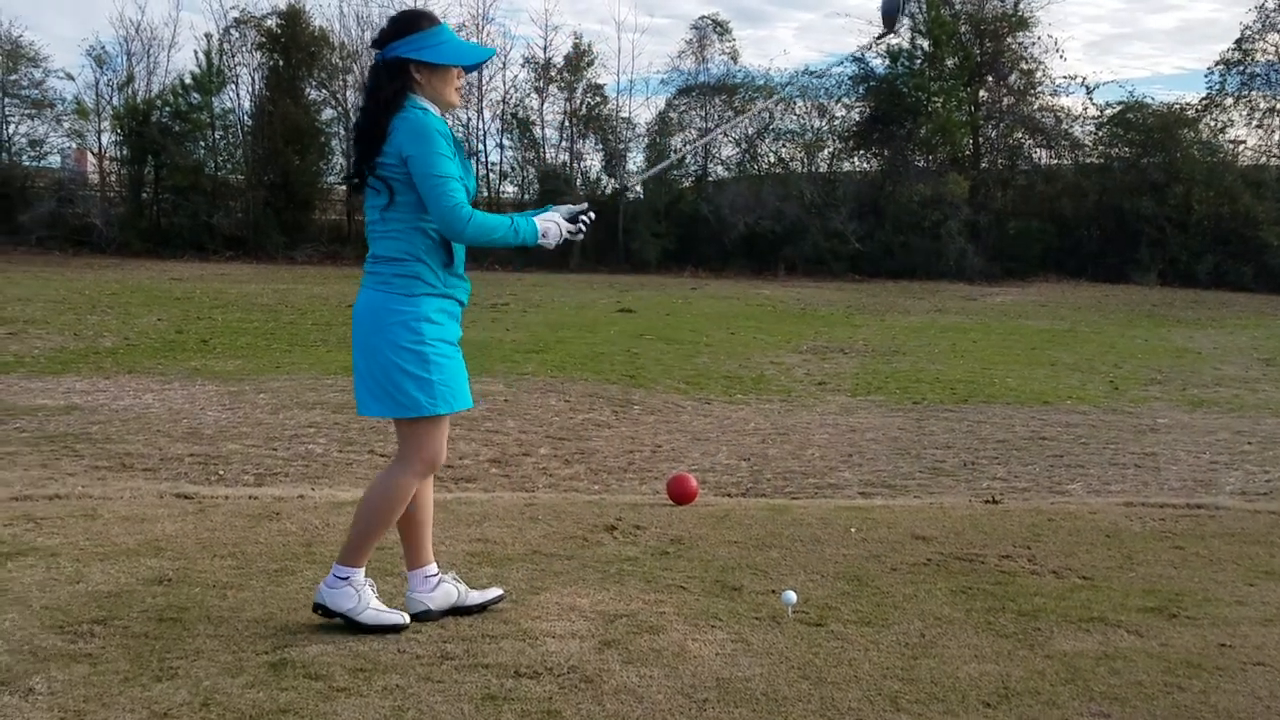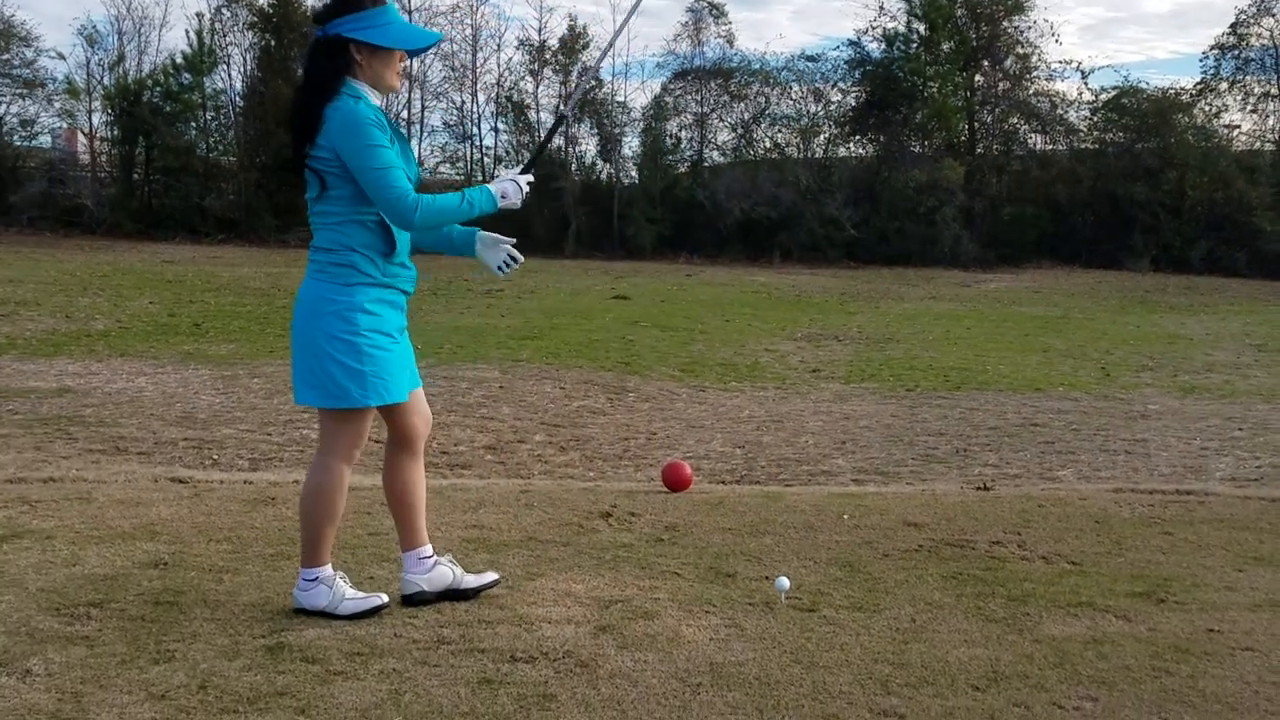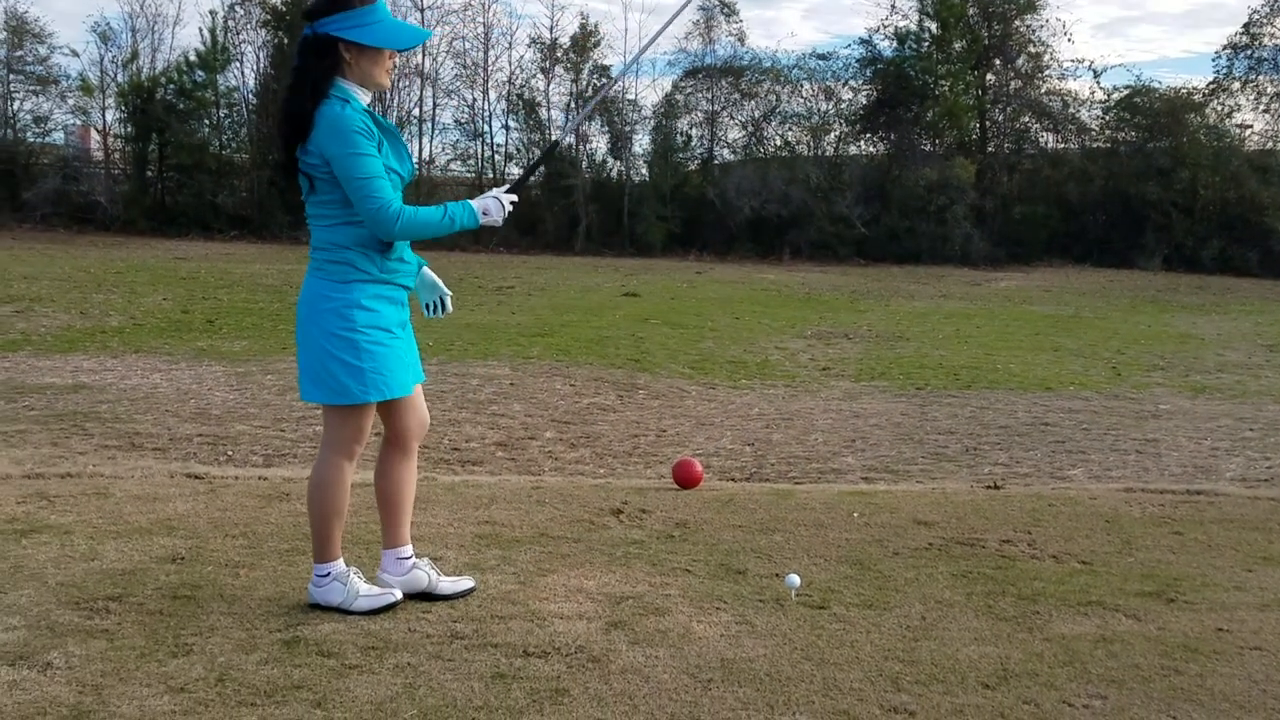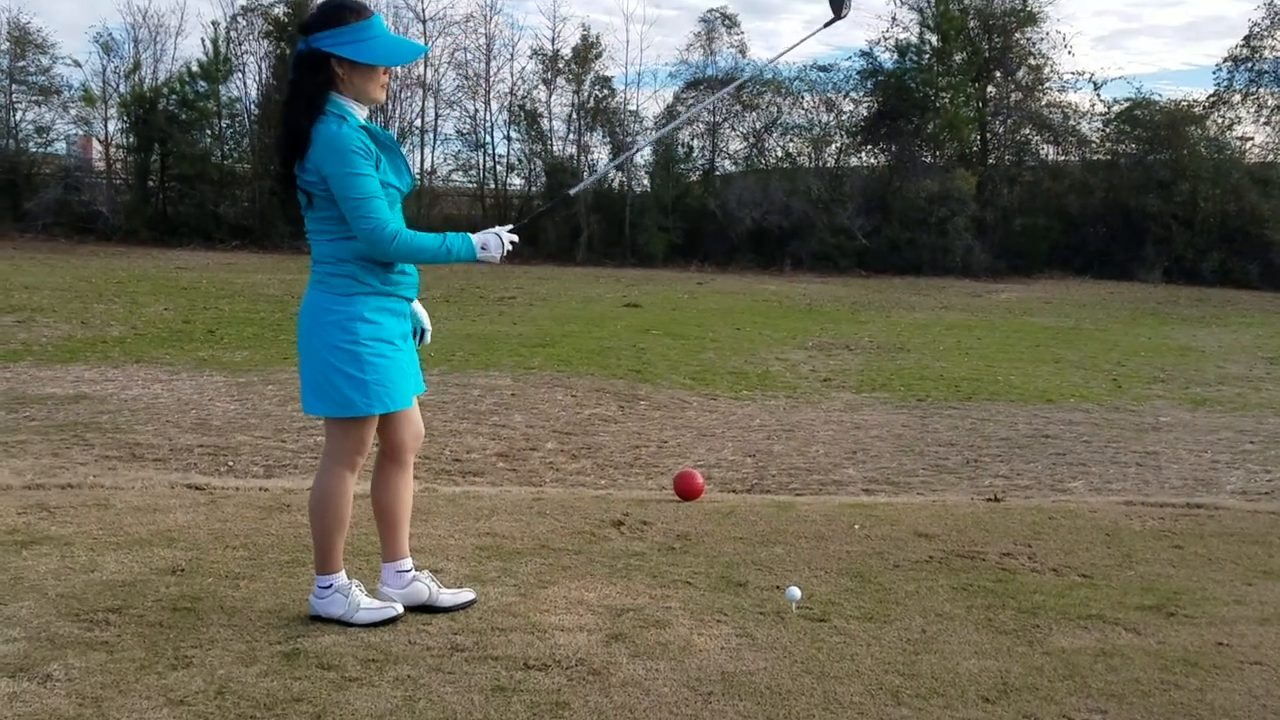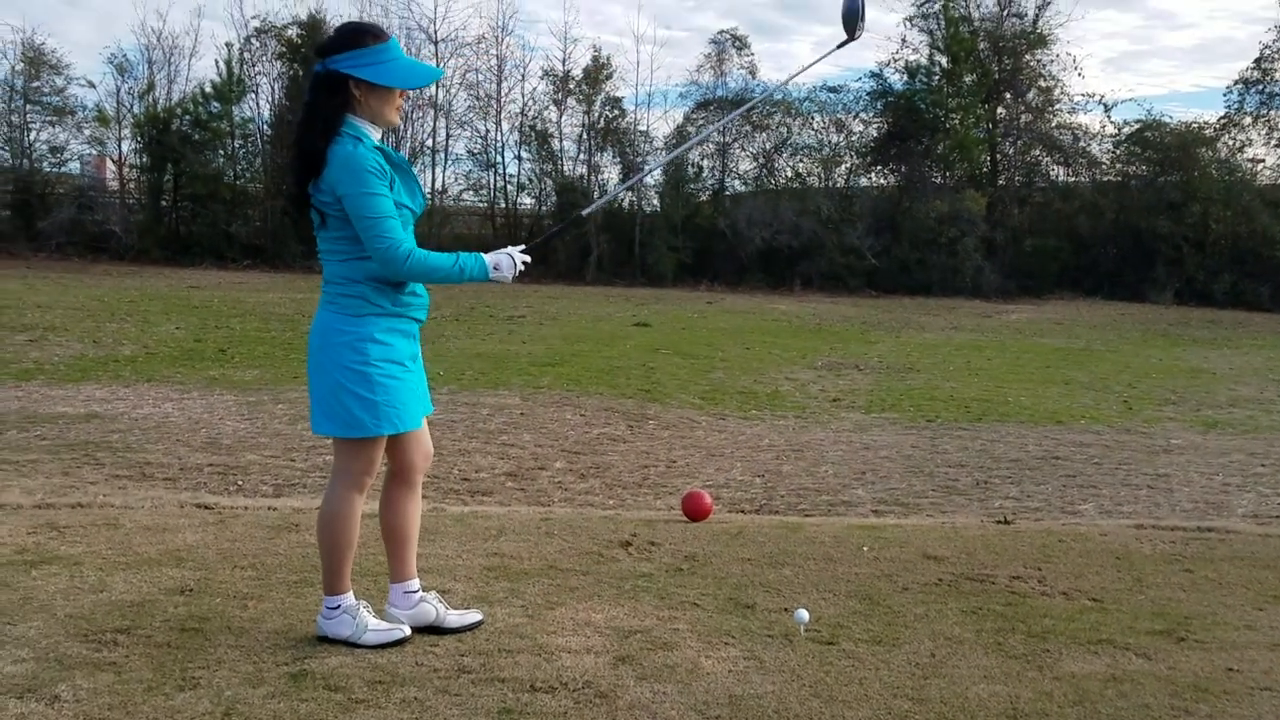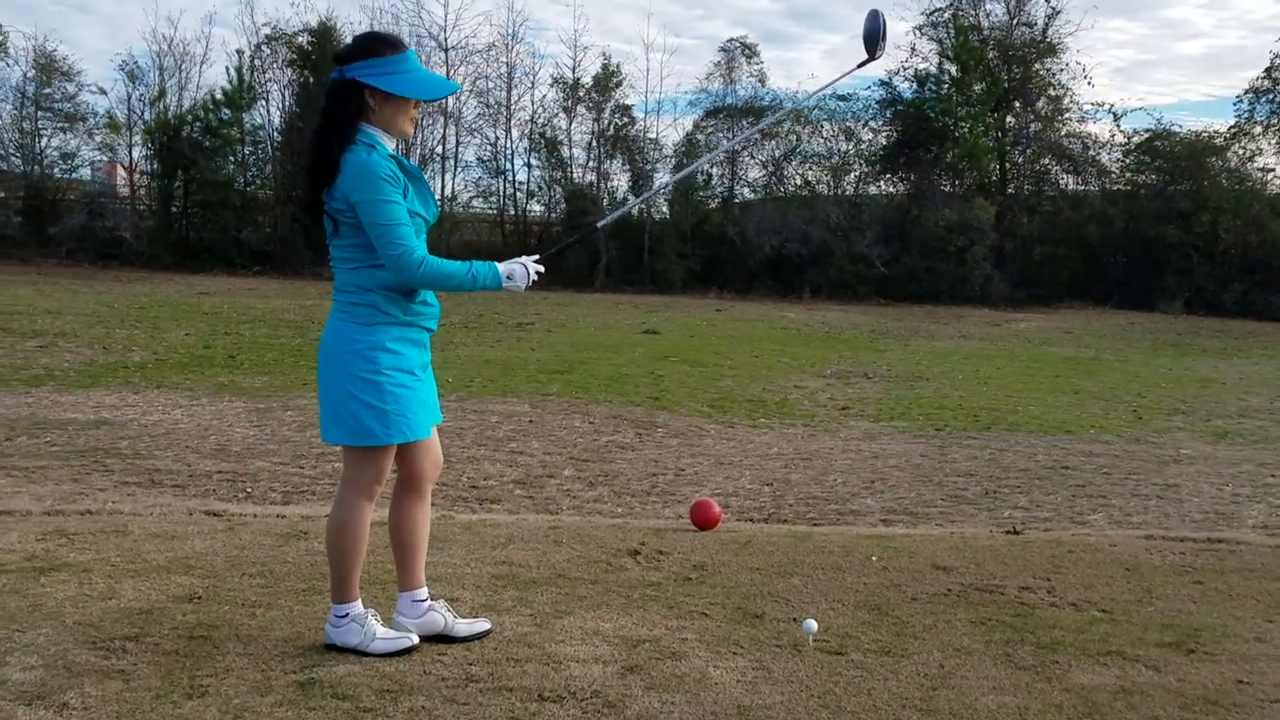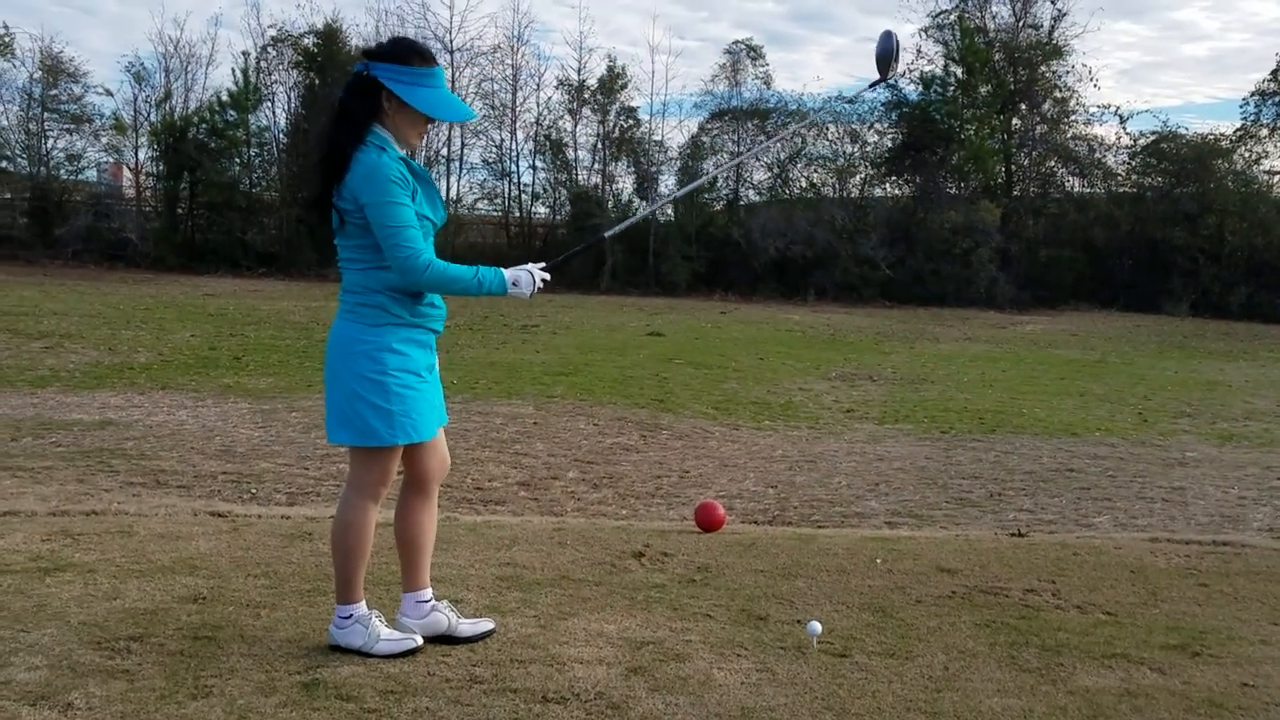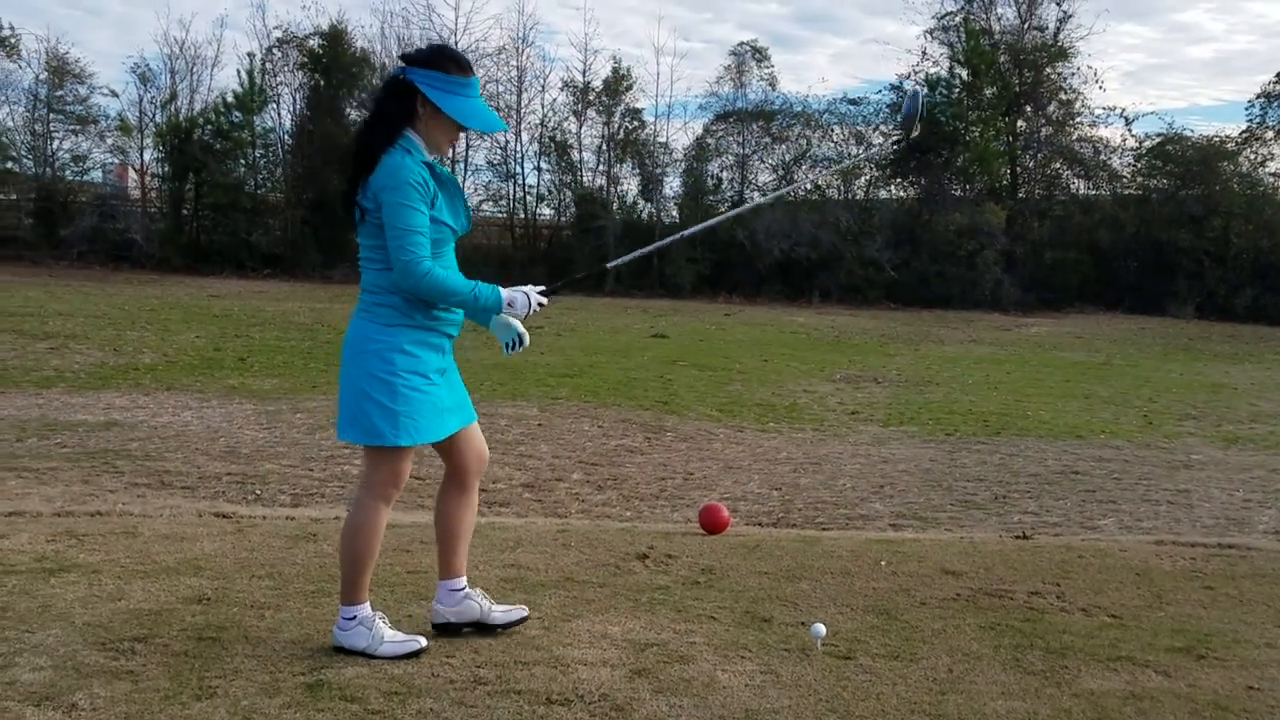
dt=0.3s
person 1, frame 1
left shoulder: (394, 131)
right shoulder: (420, 126)
left elbow: (436, 226)
right elbow: (458, 222)
left wrist: (541, 224)
right wrist: (532, 226)
left hip: (394, 308)
right hip: (412, 312)
left knee: (415, 454)
right knee: (422, 457)
left ankle: (426, 584)
right ankle: (344, 581)
person 1, frame 2
left shoulder: (354, 114)
right shoulder: (352, 116)
left elbow: (385, 217)
right elbow: (406, 210)
left wrist: (473, 239)
right wrist: (491, 195)
left hip: (373, 302)
right hip: (351, 304)
left knee: (412, 430)
right knee: (343, 446)
left ankle: (422, 567)
right ankle: (314, 582)
person 1, frame 3
left shoulder: (351, 115)
right shoulder: (340, 119)
right elbow: (385, 218)
left wrist: (418, 272)
right wrist: (474, 212)
left hip: (377, 298)
right hip: (351, 301)
left knee: (408, 428)
right knee: (346, 442)
left ankle: (398, 564)
right ankle: (328, 577)
person 1, frame 4
left shoulder: (352, 129)
right shoulder: (338, 136)
right elbow: (380, 236)
left wrist: (406, 297)
right wrist: (471, 245)
left hip: (379, 312)
right hip: (353, 315)
left knee: (404, 442)
right knee: (347, 454)
left ankle: (400, 578)
right ankle: (330, 590)
person 1, frame 5
left shoulder: (365, 151)
right shoulder: (352, 157)
right elbow: (394, 256)
left wrist: (404, 324)
right wrist: (484, 266)
left hip: (386, 332)
right hip: (364, 335)
left knee: (413, 463)
right knee: (356, 474)
left ankle: (406, 598)
right ankle: (337, 610)
person 1, frame 6
left shoulder: (377, 160)
right shoulder: (367, 166)
right elbow: (407, 263)
right wrist: (497, 275)
left hip: (399, 342)
right hip: (375, 345)
left knee: (422, 472)
right knee: (365, 482)
left ankle: (416, 607)
right ankle: (346, 618)
person 1, frame 7
left shoulder: (384, 163)
right shoulder: (377, 168)
right elbow: (413, 265)
left wrist: (423, 338)
right wrist: (503, 281)
left hip: (405, 344)
right hip: (381, 346)
left knee: (429, 473)
right knee: (370, 483)
left ankle: (419, 607)
right ankle: (350, 619)
person 1, frame 8
left shoulder: (424, 169)
right shoulder: (401, 171)
right elbow: (414, 273)
left wrist: (493, 314)
right wrist: (497, 300)
left hip: (428, 348)
right hip: (396, 348)
left knee: (470, 464)
right knee: (384, 483)
left ankle: (454, 598)
right ankle: (354, 619)
